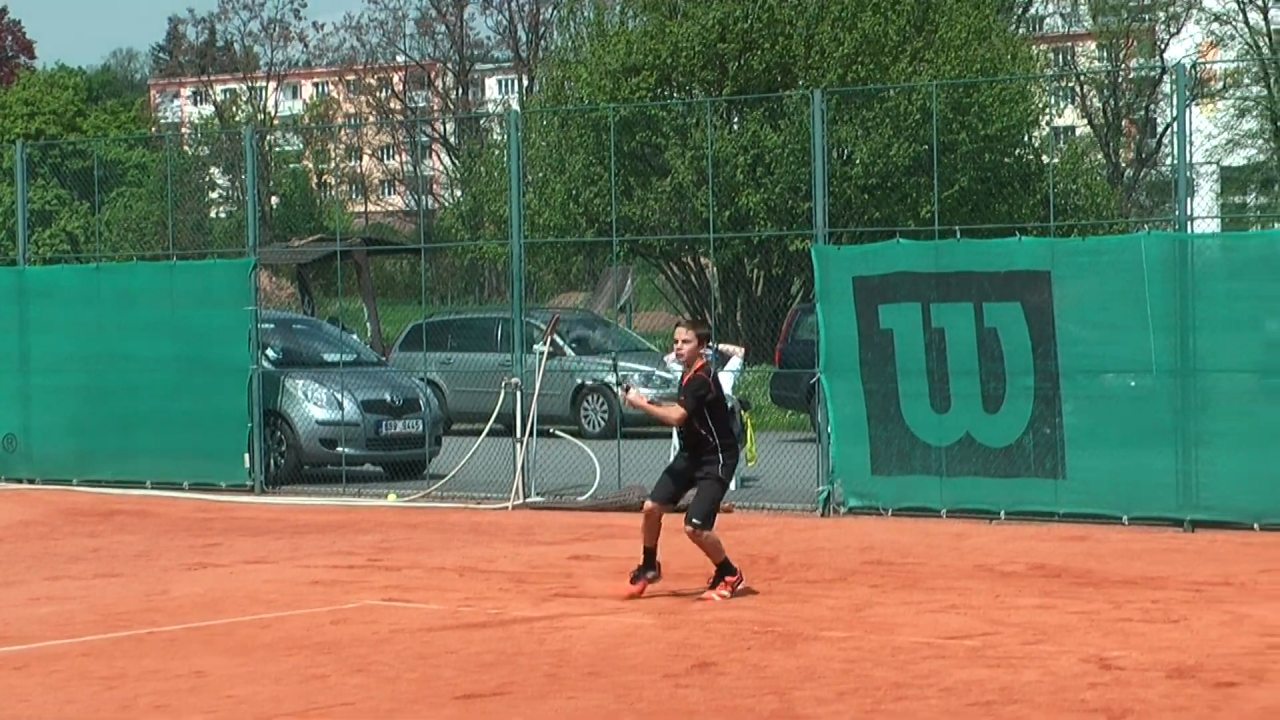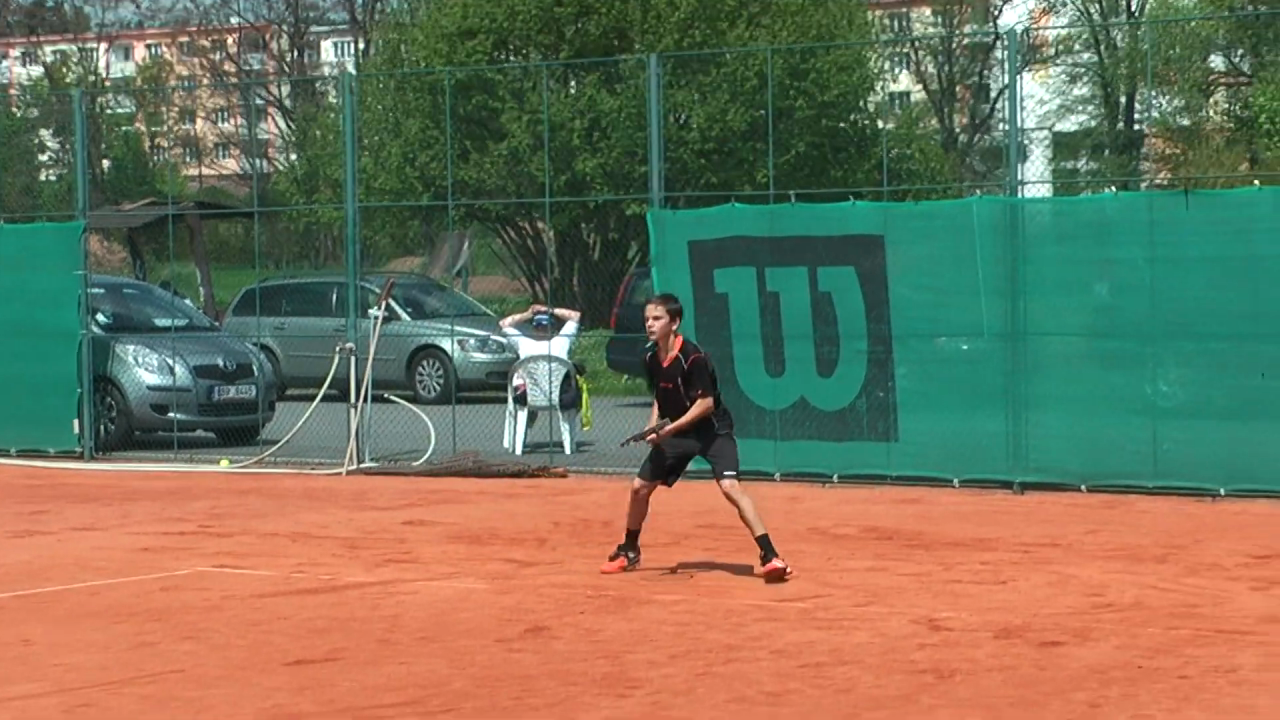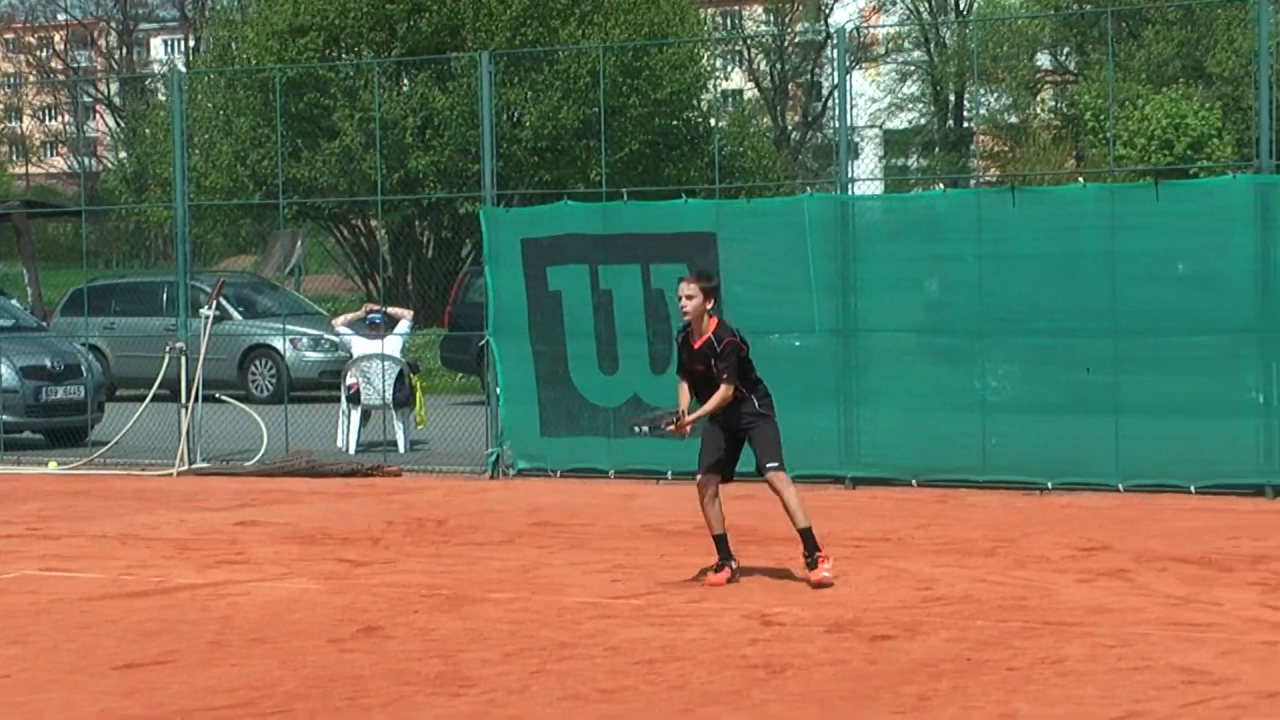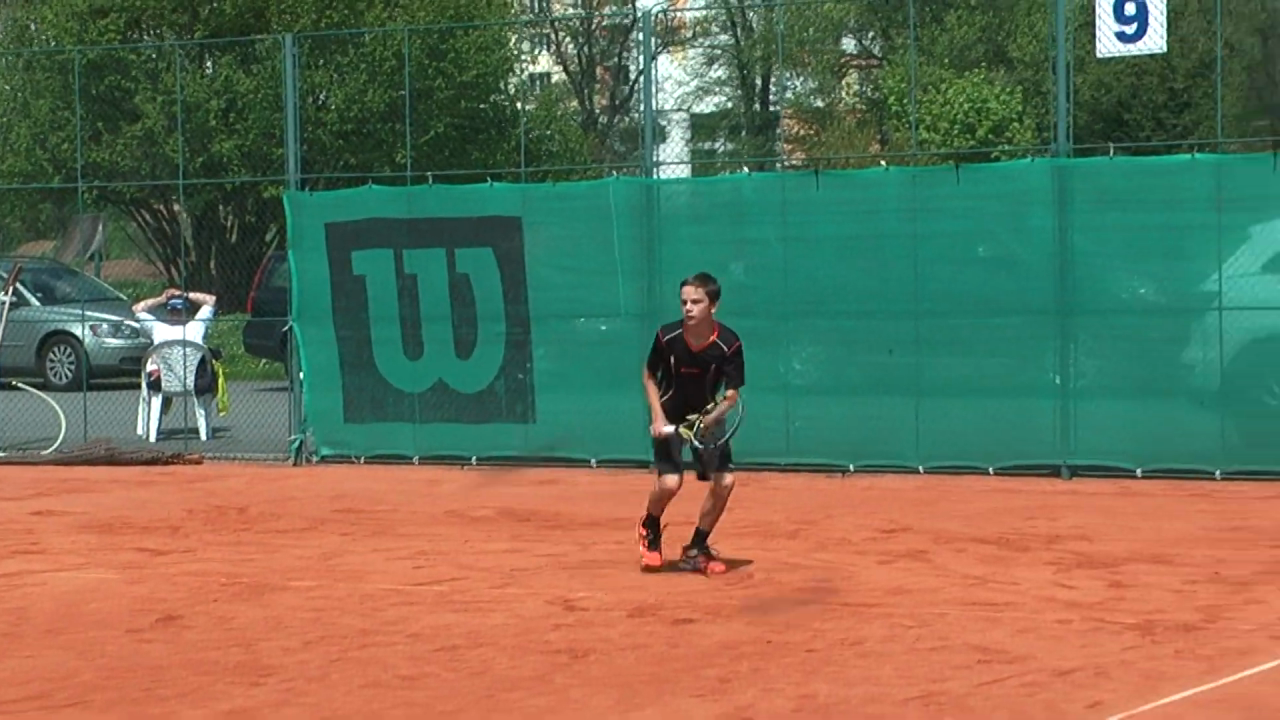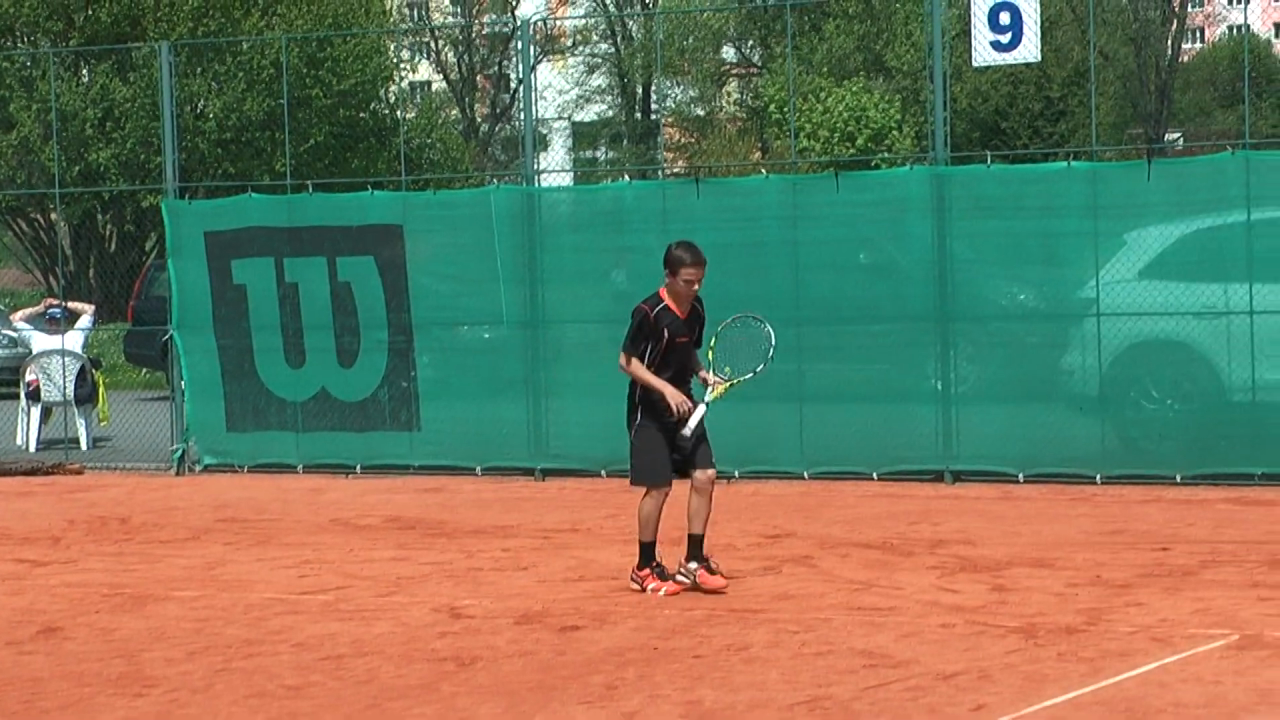
dt=0.5s
person 1, frame 1
left shoulder: (703, 379)
right shoulder: (687, 375)
left elbow: (676, 417)
left wrist: (641, 403)
right wrist: (652, 401)
left hip: (716, 460)
right hip: (690, 456)
left knee: (696, 529)
right knee: (651, 508)
left ankle: (729, 575)
right ankle: (648, 567)
person 1, frame 2
left shoulder: (692, 357)
right shoulder: (650, 358)
left elbow: (705, 402)
left wrist: (672, 427)
right wrist: (654, 426)
left hip: (714, 430)
right hip: (675, 433)
left knee: (731, 487)
right knee: (639, 488)
left ankle: (770, 556)
right ankle: (628, 551)
person 1, frame 3
left shoulder: (725, 340)
right shoulder: (683, 338)
left elbow: (726, 390)
right elbow: (684, 379)
left wrist: (693, 417)
right wrist: (683, 411)
left hip: (752, 411)
right hip: (720, 418)
left knee: (776, 477)
right knee: (705, 483)
left ankle: (814, 554)
right ankle: (726, 560)
person 1, frame 4
left shoulder: (728, 343)
right shoulder: (666, 337)
left elbow: (732, 392)
right elbow: (649, 376)
left wrist: (715, 415)
right wrist: (656, 416)
left hip: (705, 416)
right hip: (670, 416)
left knee: (723, 481)
right knee: (669, 482)
left ankle: (696, 548)
right ankle: (650, 527)
person 1, frame 5
left shoulder: (697, 308)
right shoulder: (648, 311)
right elbow: (627, 361)
left wrist: (703, 373)
right wrist: (666, 389)
left hip: (684, 406)
right hip: (651, 409)
left knee: (705, 477)
right knee: (658, 487)
left ankle: (694, 561)
right ankle: (645, 567)
